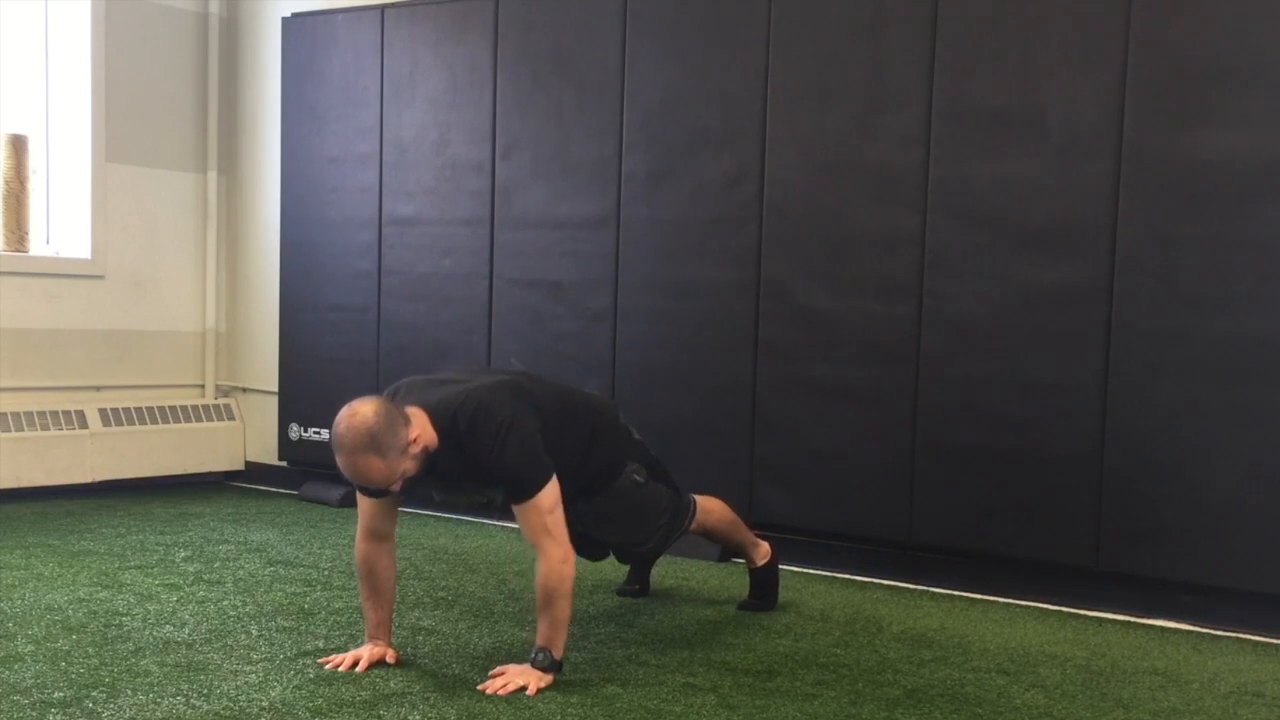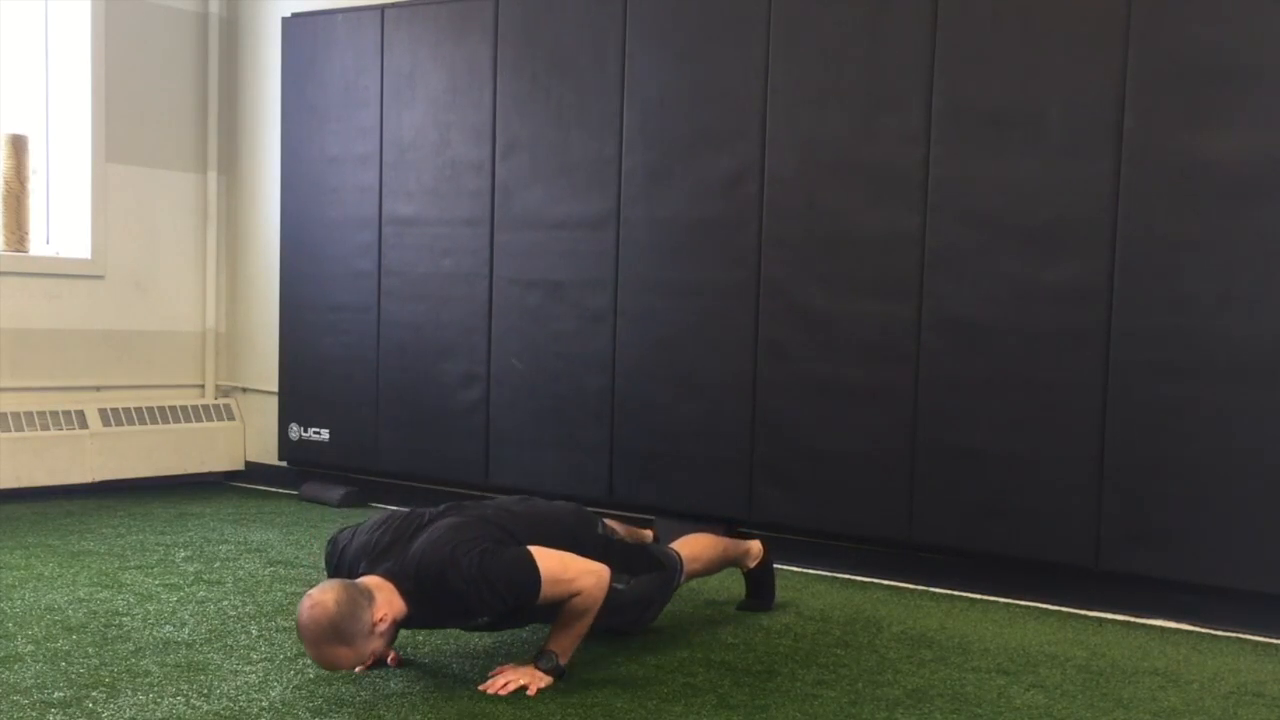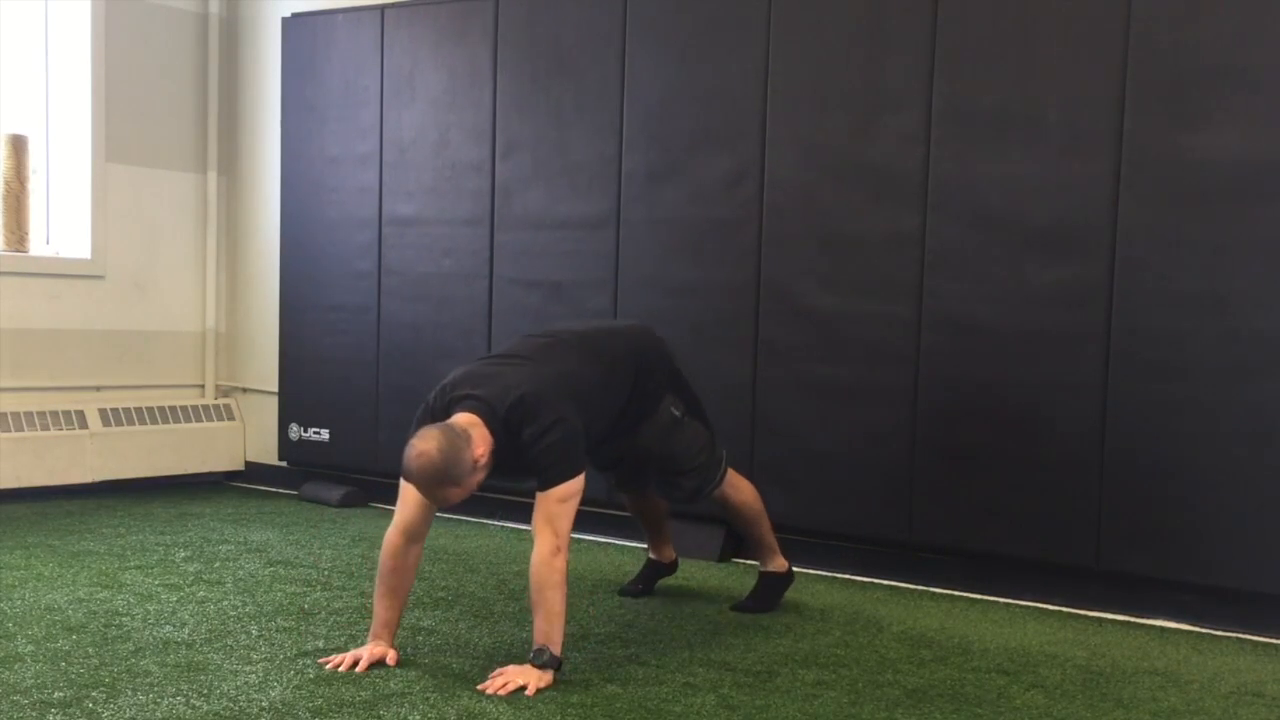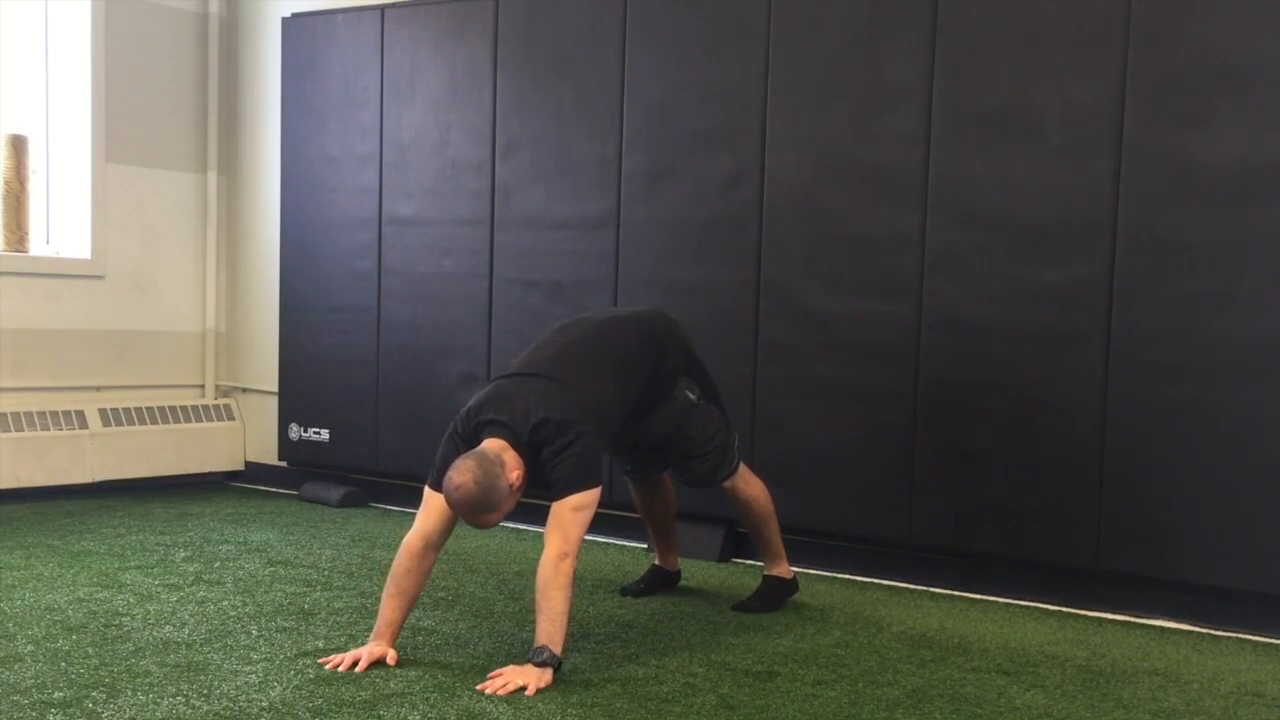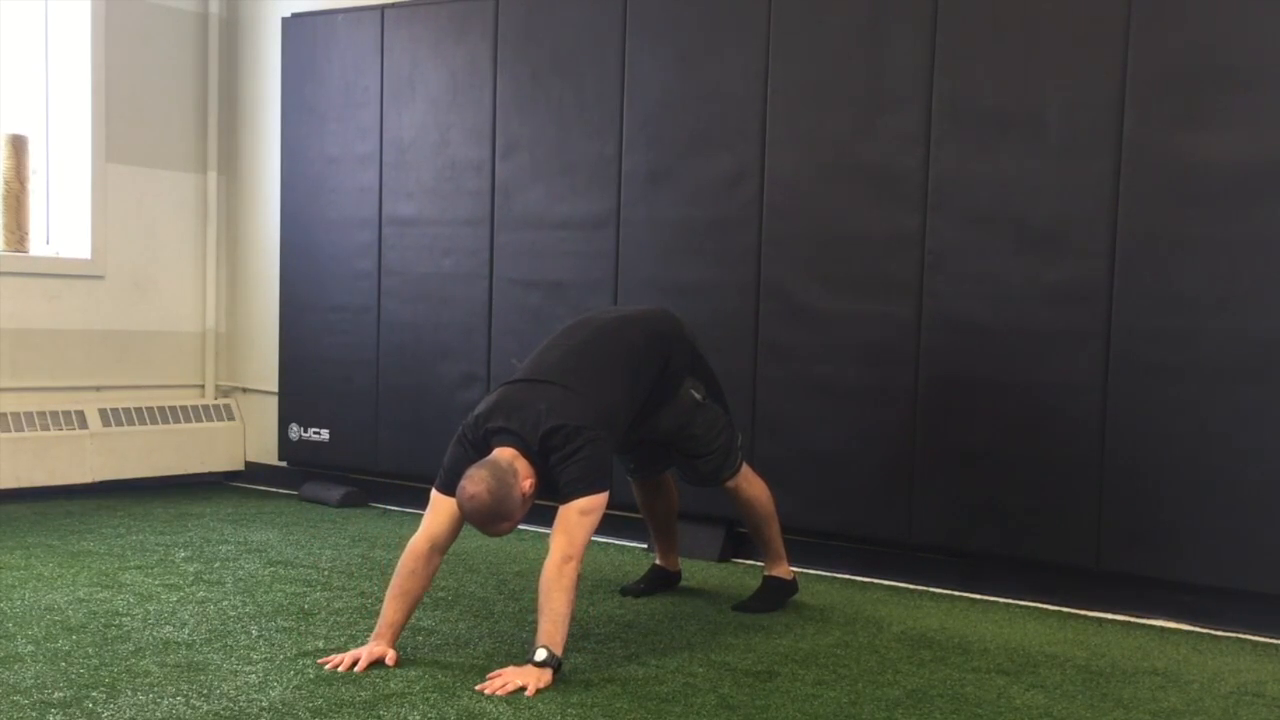
dt=1s
person 1, frame 1
left shoulder: (495, 429)
right shoulder: (377, 437)
left elbow: (554, 552)
right elbow: (374, 538)
left wrist: (544, 662)
right wrist: (377, 638)
left hip: (597, 452)
right hip: (547, 470)
left knee: (676, 518)
right knee: (596, 544)
left ankle: (759, 556)
right ankle: (643, 557)
person 1, frame 2
left shoulder: (459, 570)
right shoulder: (347, 557)
left elbow: (592, 578)
left wrist: (547, 664)
right wrist: (374, 645)
left hip: (575, 550)
right hip: (525, 528)
left knee: (669, 568)
left ankle: (750, 553)
right ankle: (638, 536)
person 1, frame 3
left shoulder: (547, 425)
right shoulder: (433, 424)
left elbow: (550, 544)
right elbow: (405, 534)
left wrist: (544, 662)
right wrist: (380, 639)
left hip: (641, 372)
right hip: (585, 369)
left knee: (707, 479)
right knee: (634, 480)
left ankle: (774, 566)
right ankle: (662, 557)
person 1, frame 4
left shoulder: (568, 438)
right shoulder: (466, 436)
left elbow: (559, 553)
right elbow: (423, 539)
left wrist: (543, 662)
right wrist: (381, 638)
left hip: (659, 357)
right hip: (599, 344)
left knee: (722, 472)
right knee: (645, 472)
left ankle: (779, 572)
right ankle: (667, 565)
person 1, frame 5
left shoulder: (578, 444)
right shoulder: (474, 440)
left elbow: (565, 556)
right elbow: (429, 542)
left wrist: (543, 662)
right wrist: (382, 638)
left hip: (662, 355)
right hip: (602, 341)
left knee: (726, 472)
right knee: (649, 472)
left ankle: (779, 572)
right ankle: (667, 566)
